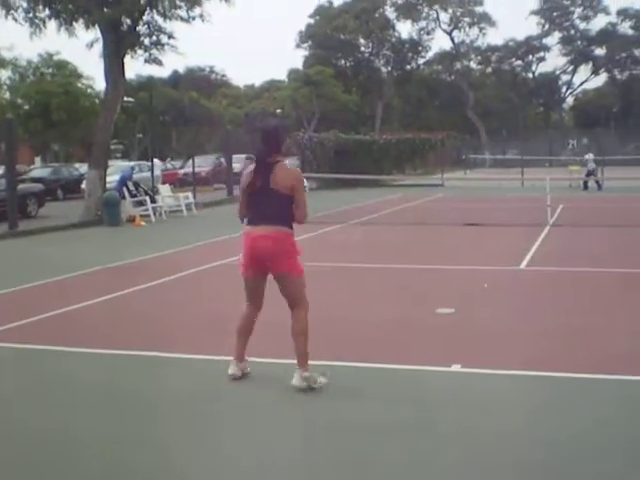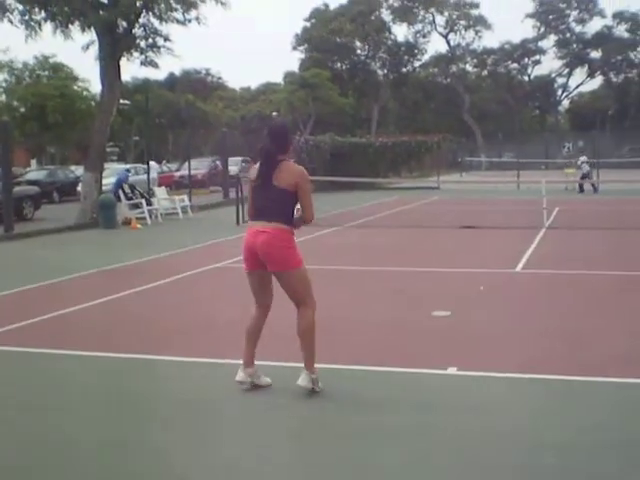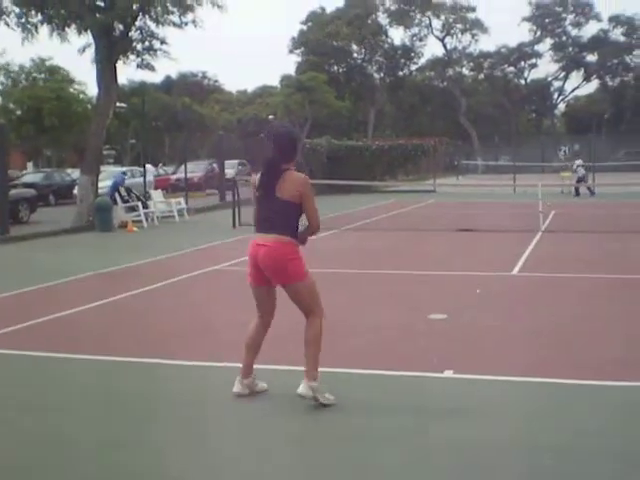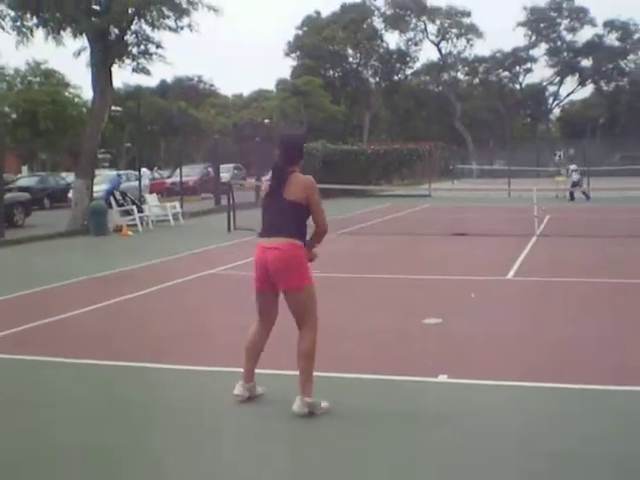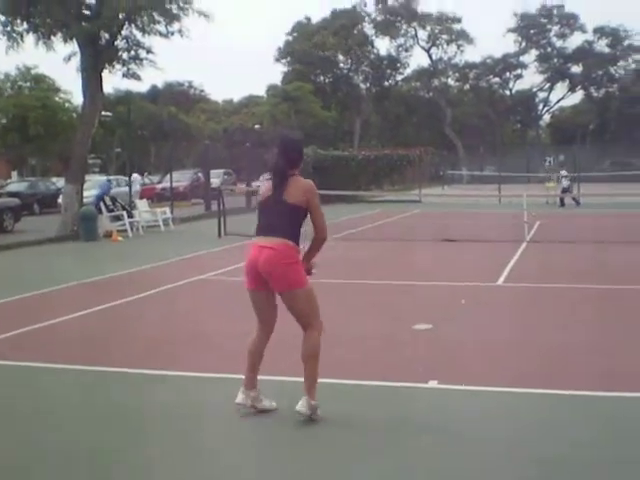
dt=0.1s
person 1, frame 1
left shoulder: (249, 173)
right shoulder: (292, 174)
left elbow: (242, 213)
right elbow: (301, 217)
left hip: (252, 241)
right hip: (279, 243)
left knee: (252, 305)
right knee: (299, 307)
left ankle: (237, 363)
right ankle: (302, 372)
person 1, frame 2
left shoulder: (255, 170)
right shoulder: (297, 172)
right elbow: (308, 216)
left hip: (253, 238)
right hip: (278, 240)
left knee: (261, 307)
right knee: (306, 305)
left ankle: (247, 370)
right ankle: (309, 373)
person 1, frame 3
left shoulder: (259, 180)
right shoulder: (300, 181)
right elbow: (314, 225)
right wrist: (301, 237)
left hip: (257, 249)
right hip: (282, 253)
left knee: (263, 317)
right knee: (314, 314)
left ankle: (245, 379)
right ankle: (311, 383)
person 1, frame 4
left shoulder: (268, 184)
right shoulder: (306, 183)
right elbow: (322, 228)
right wrist: (308, 249)
left hip: (263, 253)
right hip: (288, 256)
left knee: (264, 322)
right knee: (307, 326)
left ankle: (246, 382)
right ankle: (305, 398)
person 1, frame 5
left shoulder: (265, 187)
right shoulder: (306, 187)
right elbow: (321, 234)
right wrist: (306, 260)
left hip: (256, 254)
right hip: (281, 257)
left knee: (264, 327)
right knee: (313, 327)
left ankle: (249, 391)
right ankle: (309, 399)
